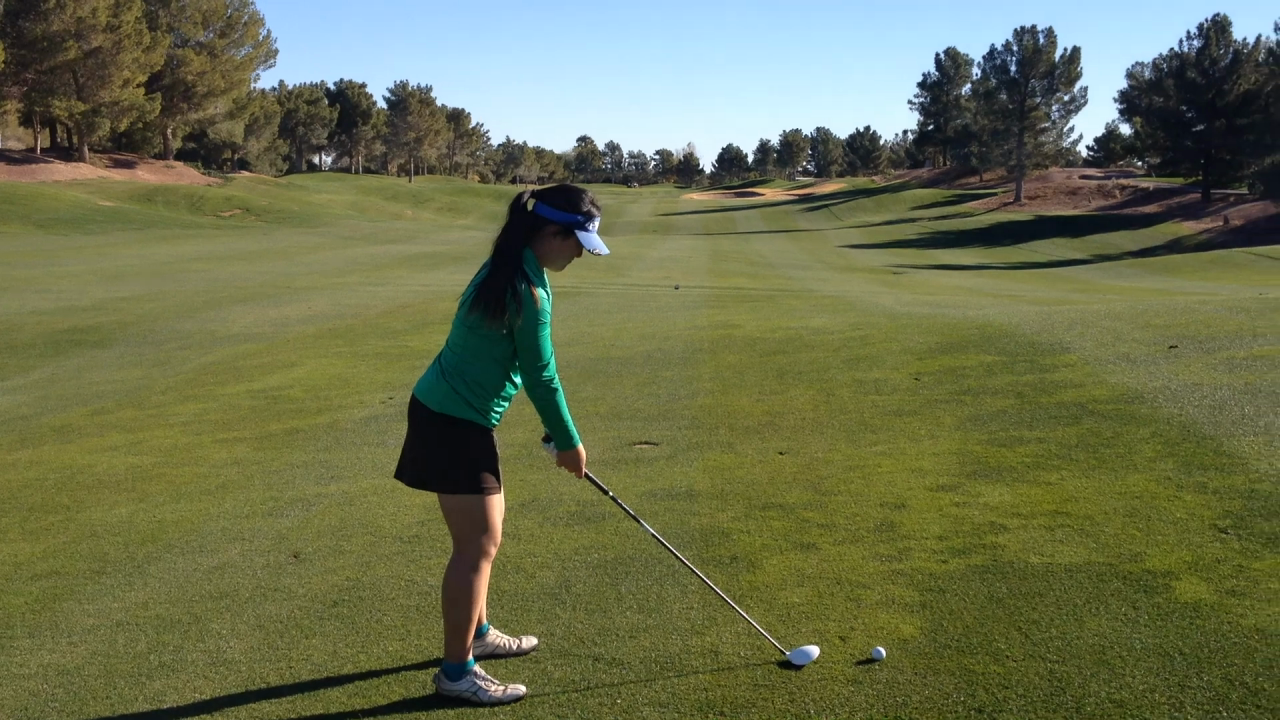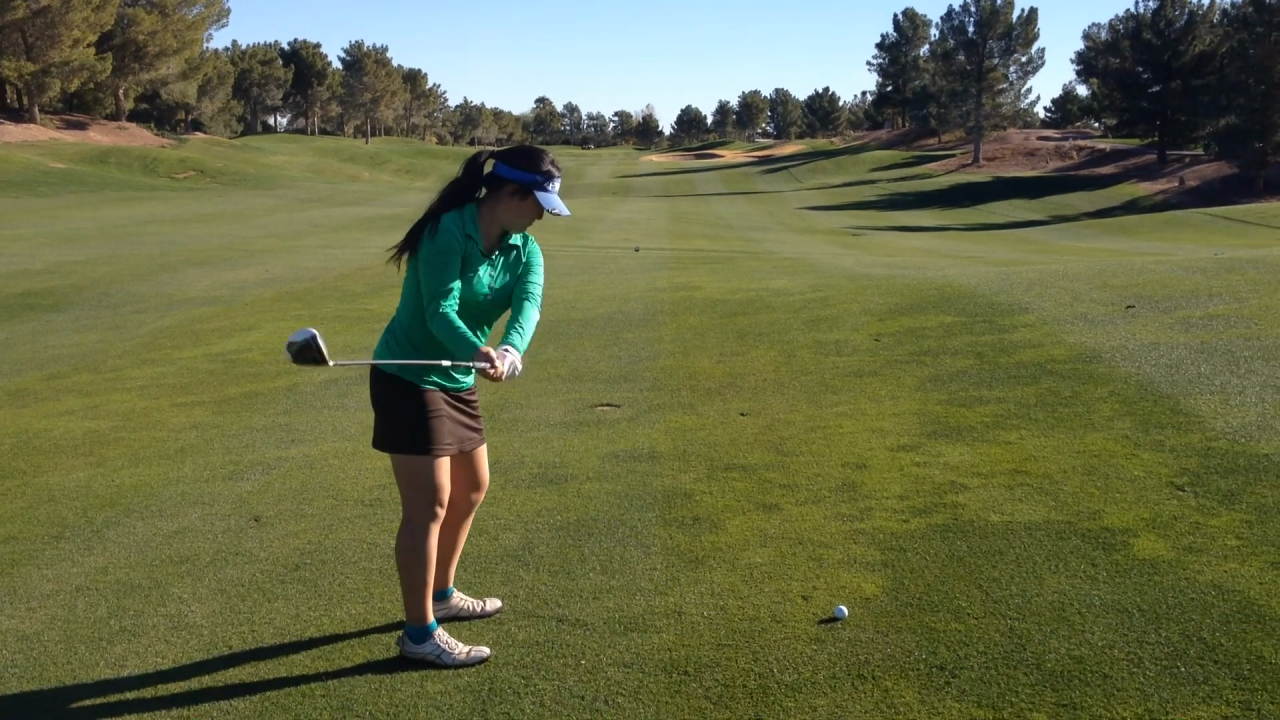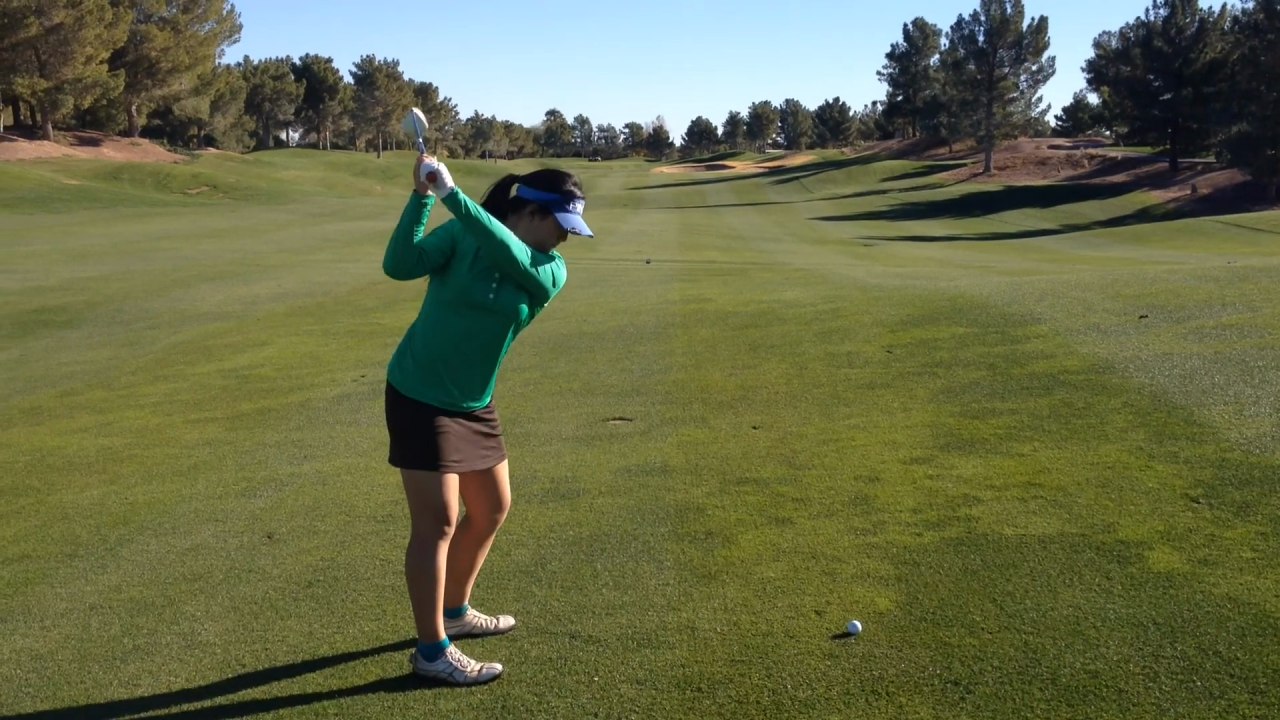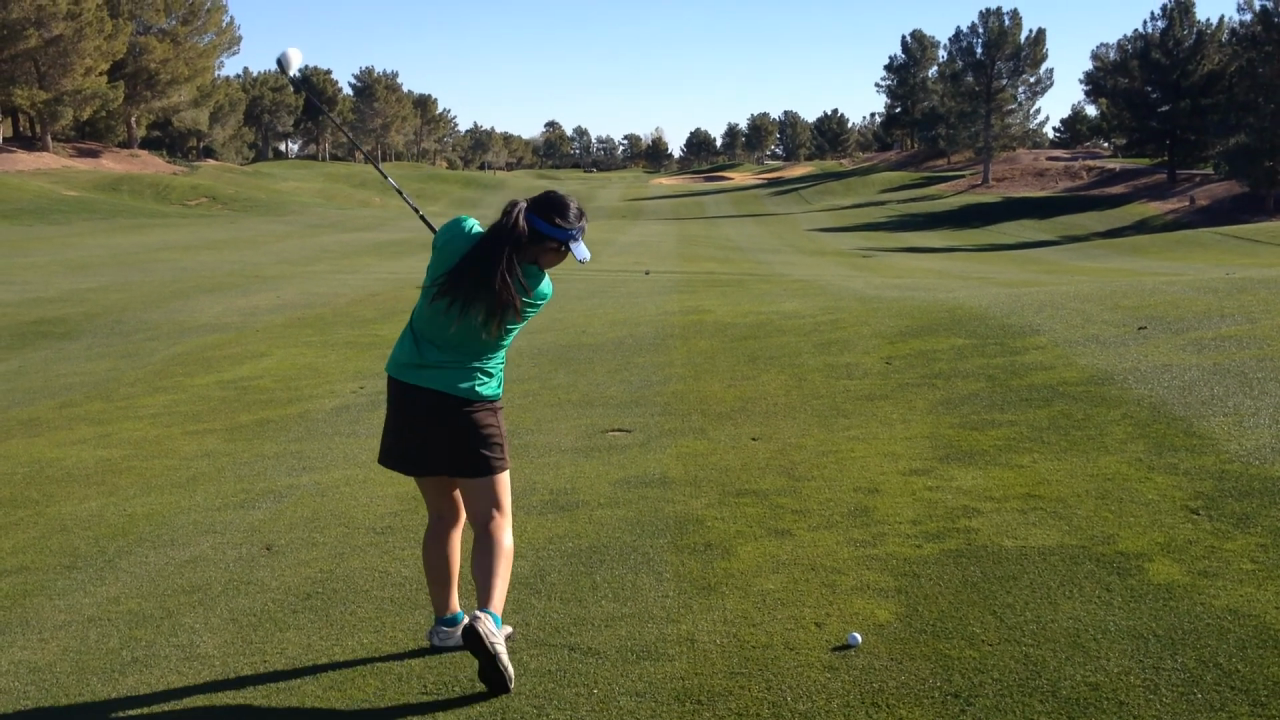
dt=0.5s
person 1, frame 1
left shoulder: (517, 269)
right shoulder: (526, 292)
left elbow: (537, 368)
right elbow: (540, 377)
left wrist: (558, 433)
right wrist: (569, 442)
left hip: (459, 415)
right hip: (454, 423)
left knee: (486, 530)
right knee: (478, 544)
left ankle: (477, 633)
right ankle: (456, 670)
person 1, frame 2
left shoulder: (526, 251)
right shoulder: (448, 230)
left elbow: (527, 304)
right elbow: (439, 314)
left wrist: (511, 350)
right wrist: (476, 353)
left hip: (456, 381)
right hip: (409, 379)
left knee: (470, 490)
right knee: (429, 504)
left ankle: (441, 595)
right ankle: (420, 633)
person 1, frame 3
left shoulder: (550, 272)
right shoulder: (461, 235)
left elbow: (510, 255)
right elbow: (398, 266)
left wrist: (453, 196)
right wrist: (420, 198)
left hip: (474, 403)
right hip: (419, 396)
left knee: (491, 509)
right knee: (438, 523)
left ankle: (454, 611)
right ankle: (432, 651)
person 1, frame 4
left shoulder: (462, 236)
right shoulder: (538, 289)
left elbow: (452, 235)
left hip: (410, 392)
right hip: (469, 406)
left knee: (444, 513)
right knee: (494, 521)
left ankle: (448, 625)
right ankle: (486, 622)
